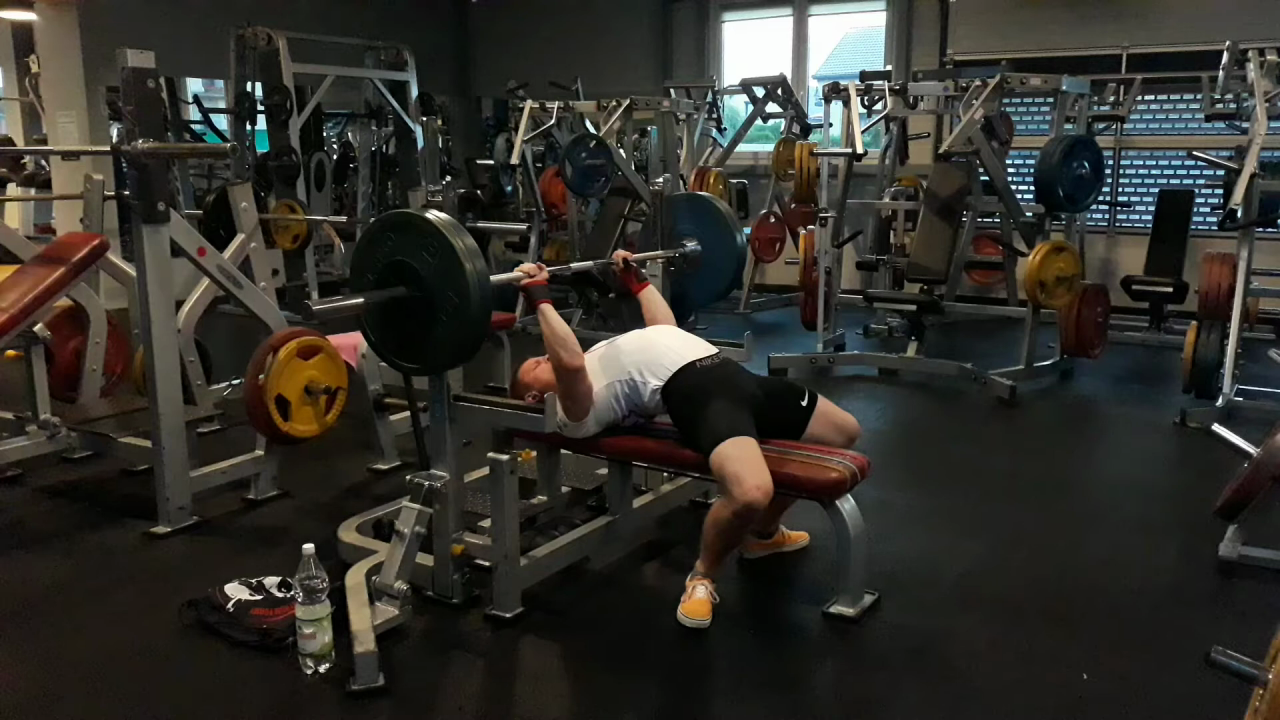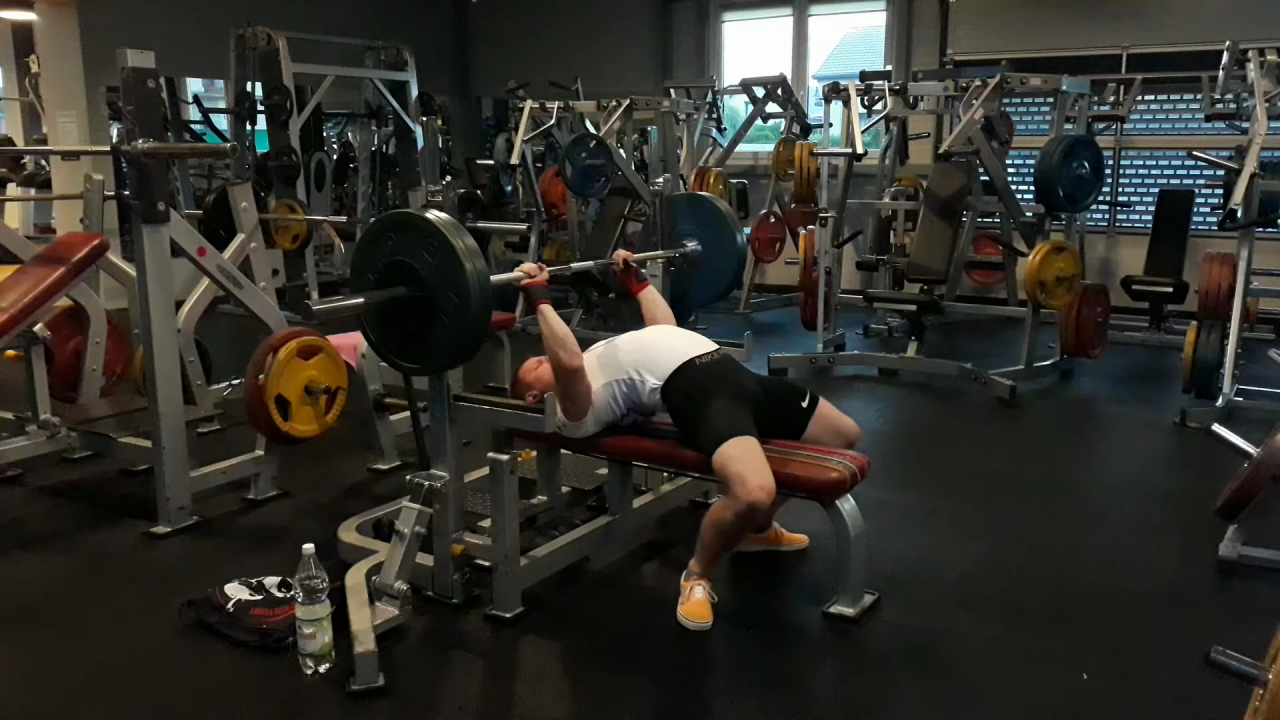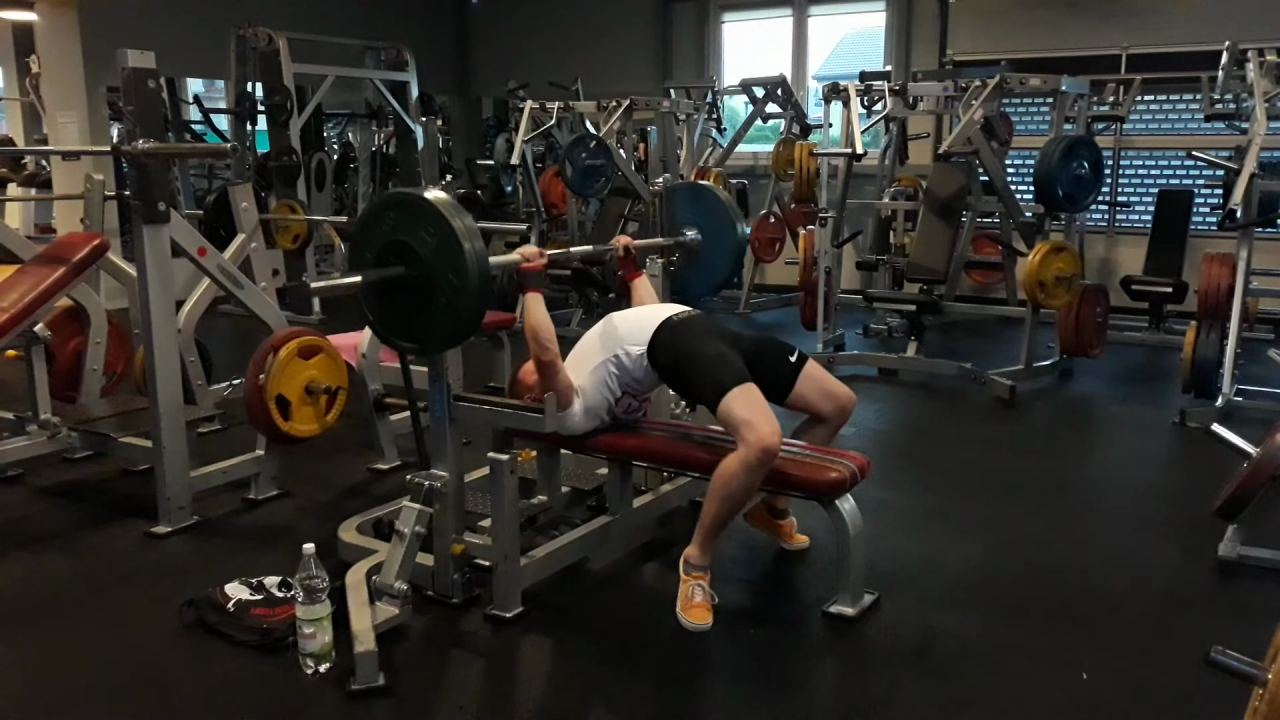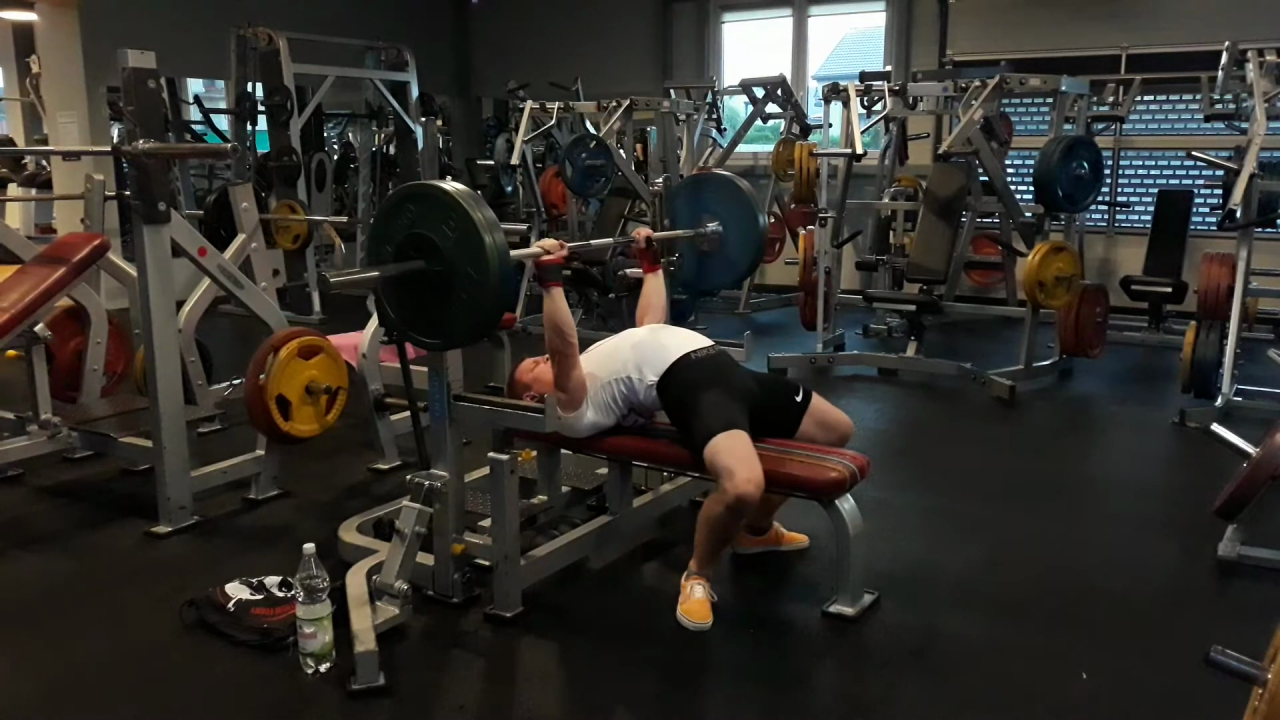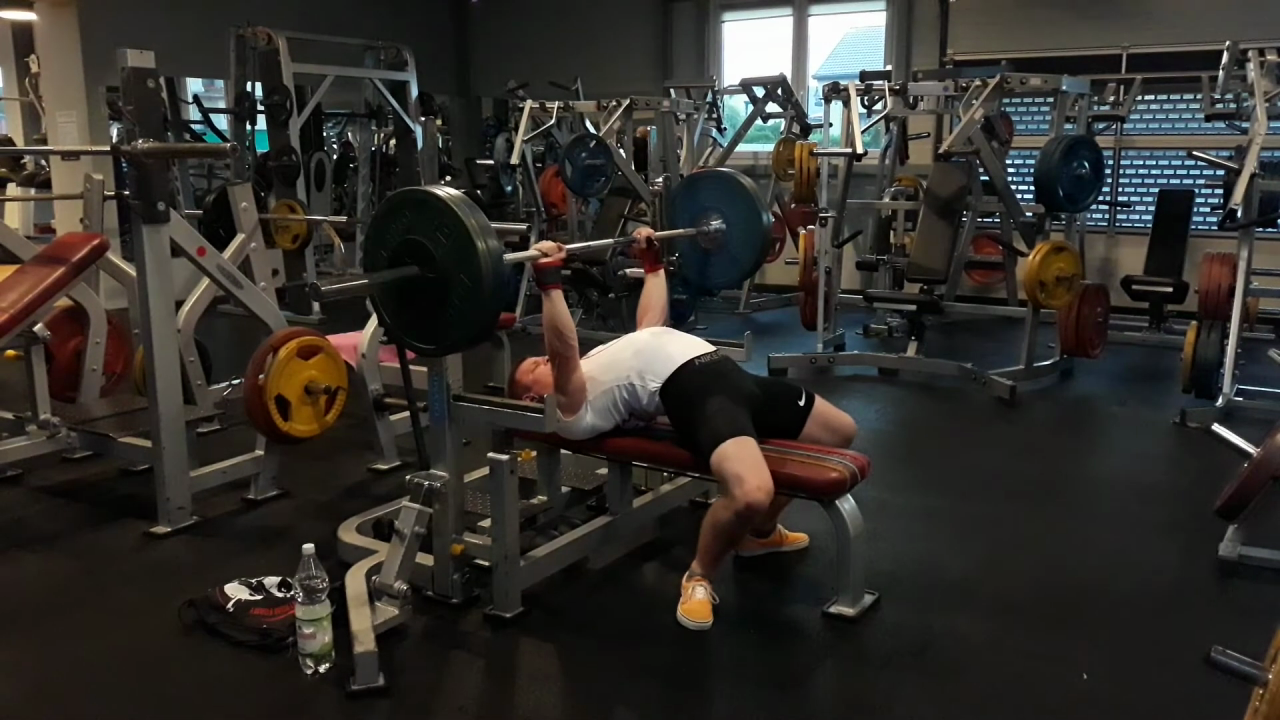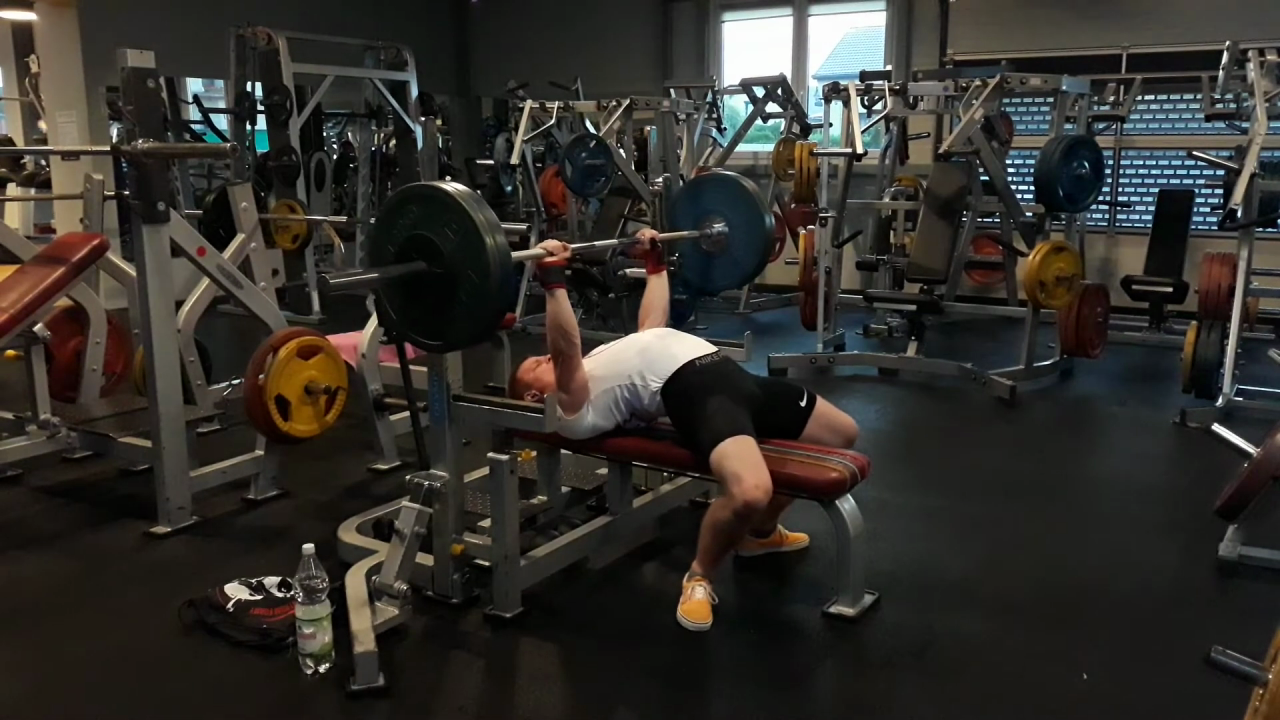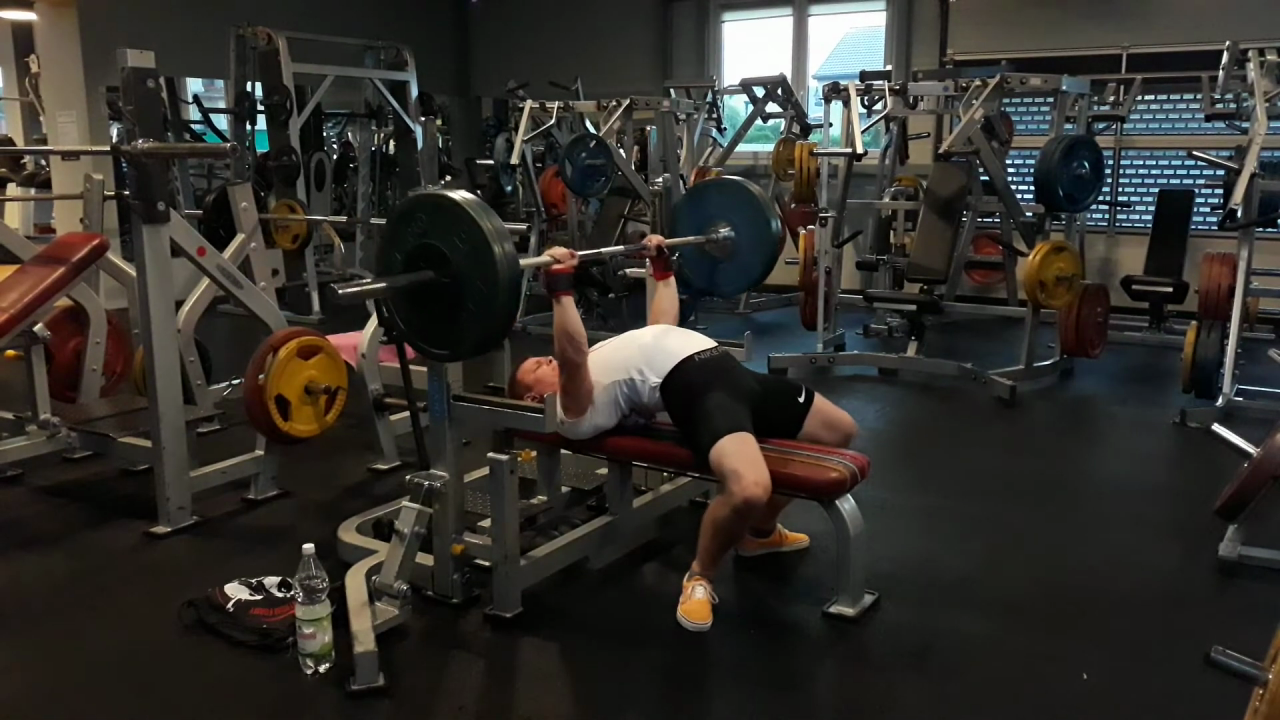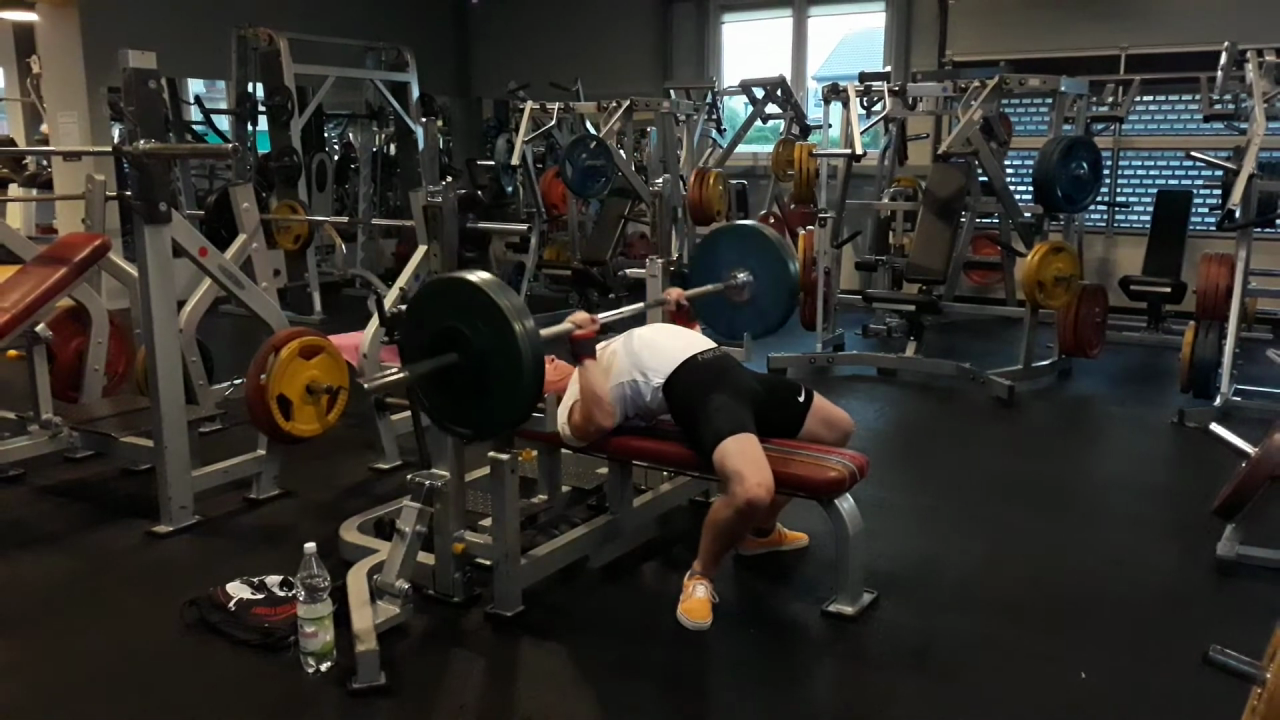
dt=0.7s
person 1, frame 1
left shoulder: (601, 366)
right shoulder: (574, 410)
left elbow: (665, 329)
right elbow: (571, 362)
left wrist: (634, 278)
right wrist: (540, 299)
left knee: (844, 434)
right knee: (751, 493)
left ankle: (763, 532)
right ankle: (703, 574)
person 1, frame 2
left shoulder: (604, 368)
right shoulder: (574, 412)
left elbow: (665, 330)
right elbow: (570, 362)
left wrist: (635, 278)
right wrist: (540, 299)
left knee: (844, 437)
right knee: (754, 494)
left ankle: (758, 528)
right ankle: (698, 575)
person 1, frame 3
left shoulder: (593, 372)
left elbow: (646, 316)
right elbow: (547, 354)
left wrist: (631, 265)
right wrist: (531, 284)
left knee: (839, 405)
right knee: (761, 442)
left ankle: (773, 509)
right ankle: (696, 562)
person 1, frame 4
left shoulder: (600, 369)
right shoulder: (572, 408)
left elbow: (650, 326)
right elbow: (563, 346)
left wrist: (650, 259)
right wrist: (551, 278)
left knee: (837, 432)
right knee: (742, 487)
left ankle: (756, 529)
right ankle: (697, 575)
person 1, frame 5
left shoulder: (600, 366)
right shoulder: (572, 410)
left elbow: (652, 322)
right elbow: (563, 349)
left wrist: (652, 260)
right wrist: (549, 280)
left knee: (841, 433)
right knee: (752, 495)
left ankle: (761, 532)
right ankle: (699, 576)
person 1, frame 6
left shoulder: (601, 367)
right shoulder: (573, 410)
left elbow: (652, 325)
right elbow: (566, 349)
left wrist: (655, 260)
right wrist: (553, 279)
left knee: (842, 435)
right knee: (750, 493)
left ankle: (760, 532)
right ankle: (698, 577)
person 1, frame 7
left shoulder: (604, 369)
right shoulder: (573, 410)
left elbow: (664, 325)
right elbow: (573, 358)
left wrist: (662, 265)
right wrist: (560, 288)
left knee: (841, 432)
right knee: (749, 490)
left ankle: (760, 532)
right ankle: (699, 577)
person 1, frame 8
left shoulder: (606, 365)
right shoulder: (571, 410)
right elbow: (601, 421)
left wrist: (685, 316)
right wrist: (583, 349)
left knee: (838, 430)
right knee: (752, 492)
left ankle: (759, 531)
right ankle: (699, 576)
